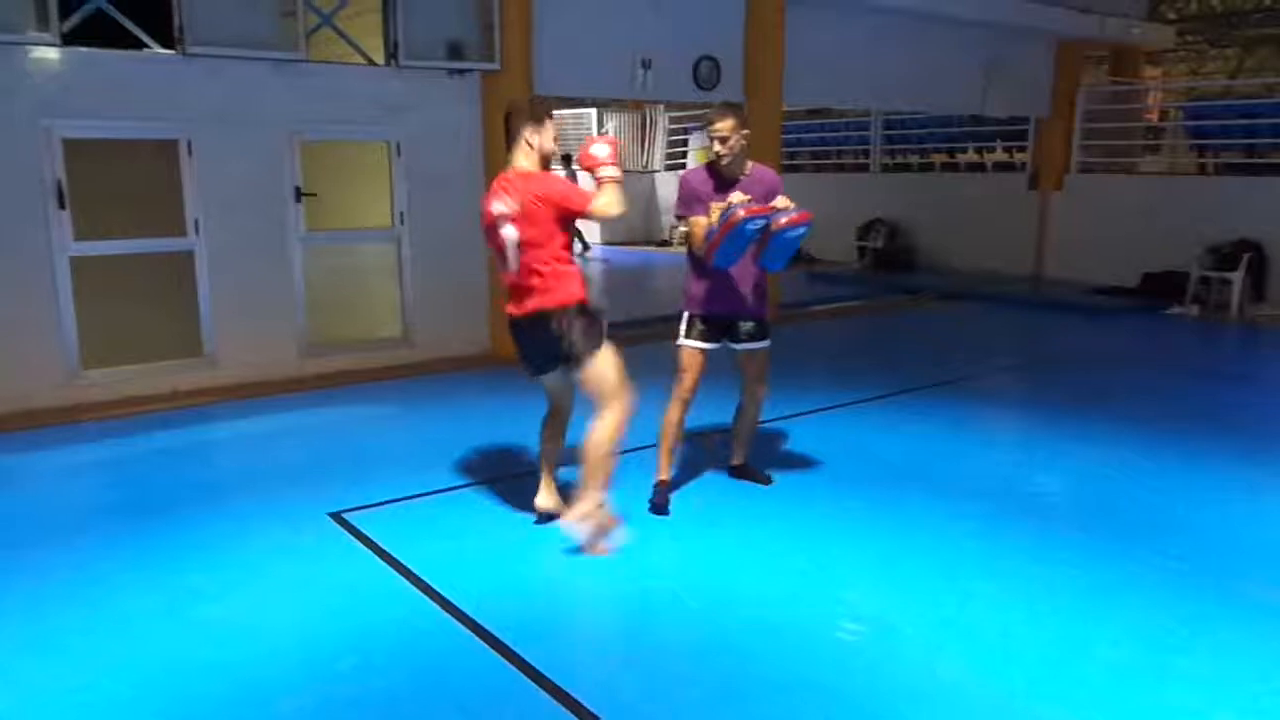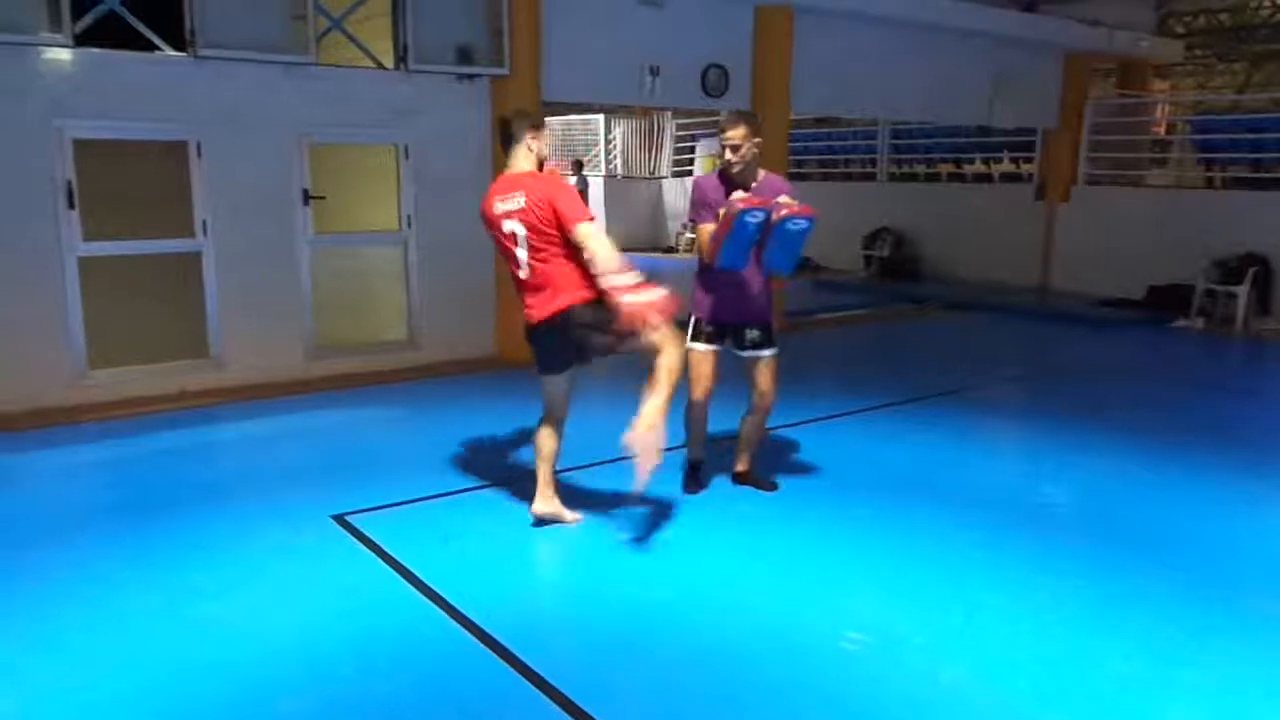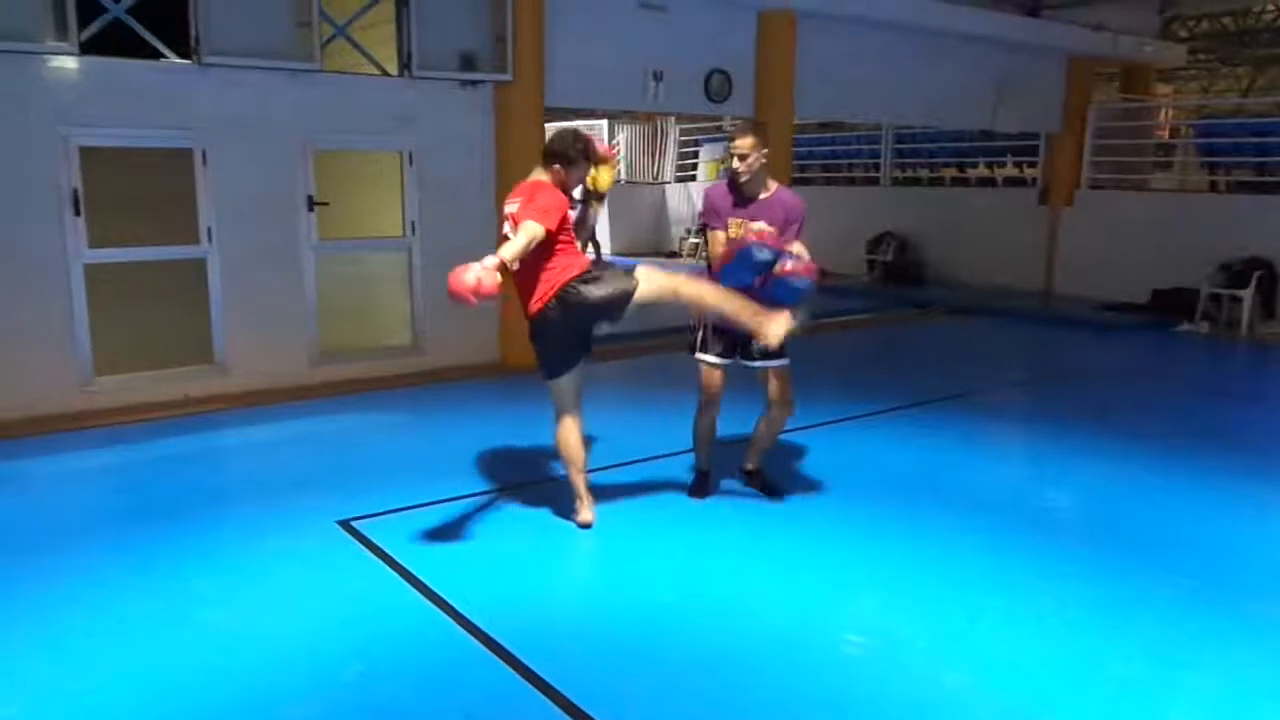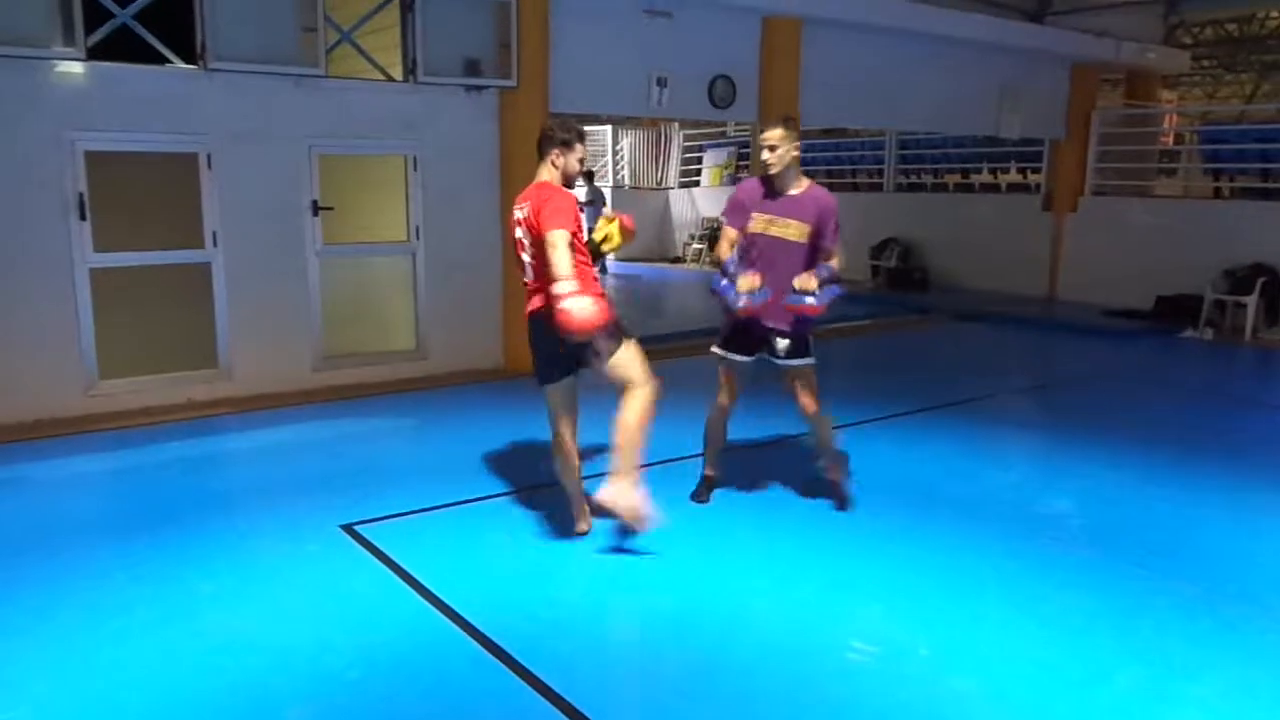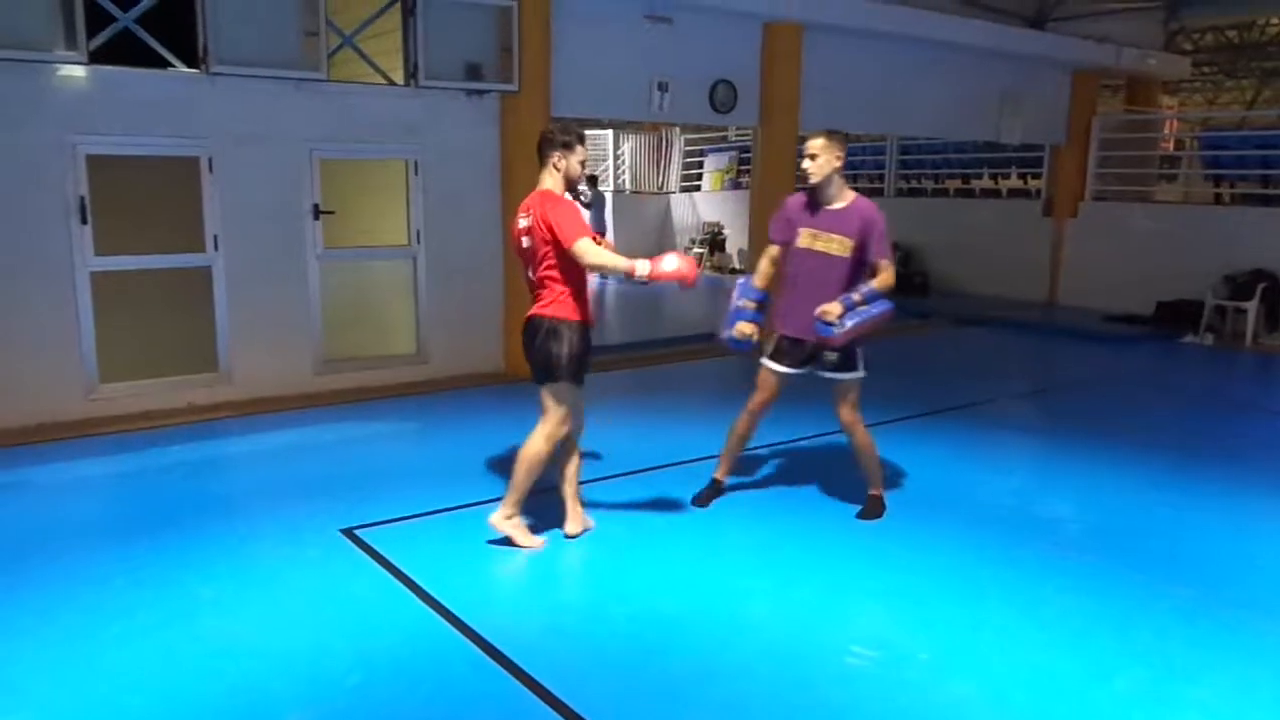
dt=0.2s
person 1, frame 1
left shoulder: (498, 195)
right shoulder: (544, 187)
right elbow: (610, 208)
right wrist: (608, 171)
left hip: (526, 315)
right hip: (561, 312)
left knee: (561, 403)
right knee: (616, 402)
left ankle: (547, 491)
right ankle: (586, 506)
person 1, frame 2
left shoulder: (491, 201)
right shoulder: (551, 187)
right elbow: (591, 241)
right wrist: (628, 286)
left hip: (539, 321)
right hip: (579, 307)
left knee: (553, 412)
right knee: (668, 344)
left ankle: (545, 497)
right ankle: (648, 424)
person 1, frame 3
left shoulder: (516, 198)
right shoulder: (548, 197)
right elbow: (527, 237)
right wrist: (492, 264)
left hip: (542, 316)
right hip: (574, 290)
left knee: (566, 411)
right knee: (679, 284)
left ankle: (582, 501)
right ankle: (765, 323)
person 1, frame 4
left shoulder: (524, 203)
right shoulder: (557, 199)
right elbow: (559, 248)
right wrist: (571, 293)
left hip: (542, 320)
right hip: (575, 315)
left knee: (563, 420)
right knee: (641, 387)
left ankle: (579, 513)
right ankle: (621, 486)
person 1, frame 5
left shoulder: (526, 210)
right shoulder: (558, 205)
right elbow: (589, 256)
left wrist: (595, 251)
right wrist: (648, 268)
left hip: (540, 324)
right hip: (562, 324)
left knee: (570, 418)
right knee: (554, 423)
left ankle: (573, 512)
right ankle: (508, 513)
person 2, frame 1
left shoulder: (767, 179)
right shoulder: (694, 181)
right elbow: (701, 245)
right wrist: (725, 217)
left hip: (749, 302)
right hip: (703, 303)
left knee: (756, 388)
right knee: (684, 390)
left ankle: (738, 460)
right ankle: (663, 478)
person 2, frame 2
left shoulder: (776, 188)
right shoulder: (705, 187)
right elbow: (707, 253)
left hip: (754, 309)
right hip: (710, 307)
left knee: (765, 395)
right knee: (699, 395)
left ankle: (743, 466)
right ankle: (695, 461)
person 2, frame 3
left shoulder: (789, 204)
right shoulder: (717, 196)
right elbow: (716, 258)
left wrist: (793, 260)
right hip: (718, 318)
left knee: (781, 405)
right knee: (708, 405)
left ankle: (752, 466)
right ankle: (702, 469)
person 2, frame 4
left shoulder: (822, 202)
right shoulder: (747, 191)
left elbow: (833, 260)
right elbow: (725, 249)
left wrist: (816, 276)
right wrist: (738, 277)
left hip: (791, 320)
right hip: (745, 315)
left knee: (810, 407)
right knee: (723, 401)
left ankle: (835, 472)
right ankle: (709, 472)
person 2, frame 5
left shoulder: (867, 215)
right shoulder: (795, 207)
left elbow: (886, 277)
right elbow: (770, 261)
left wrist: (848, 304)
right wrist: (745, 313)
left hip: (836, 335)
right hip: (791, 329)
left knee: (848, 418)
right knee: (755, 406)
left ankle: (876, 491)
right ankle: (719, 477)
